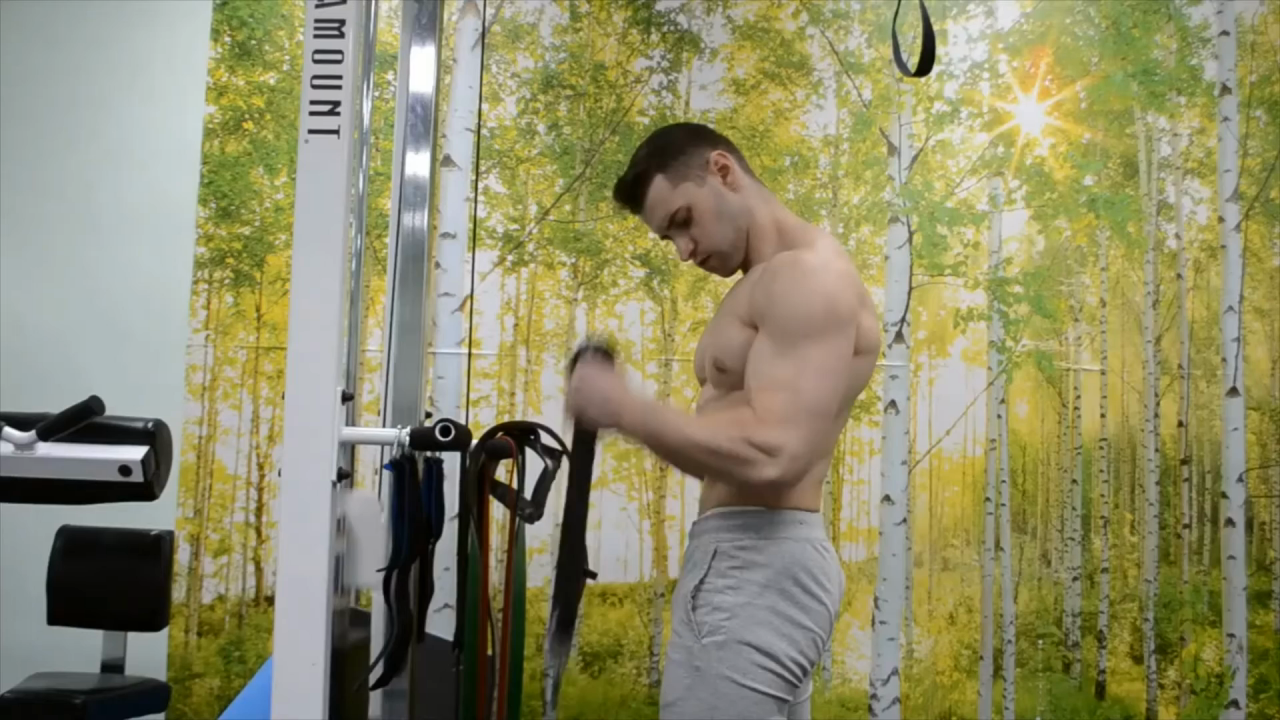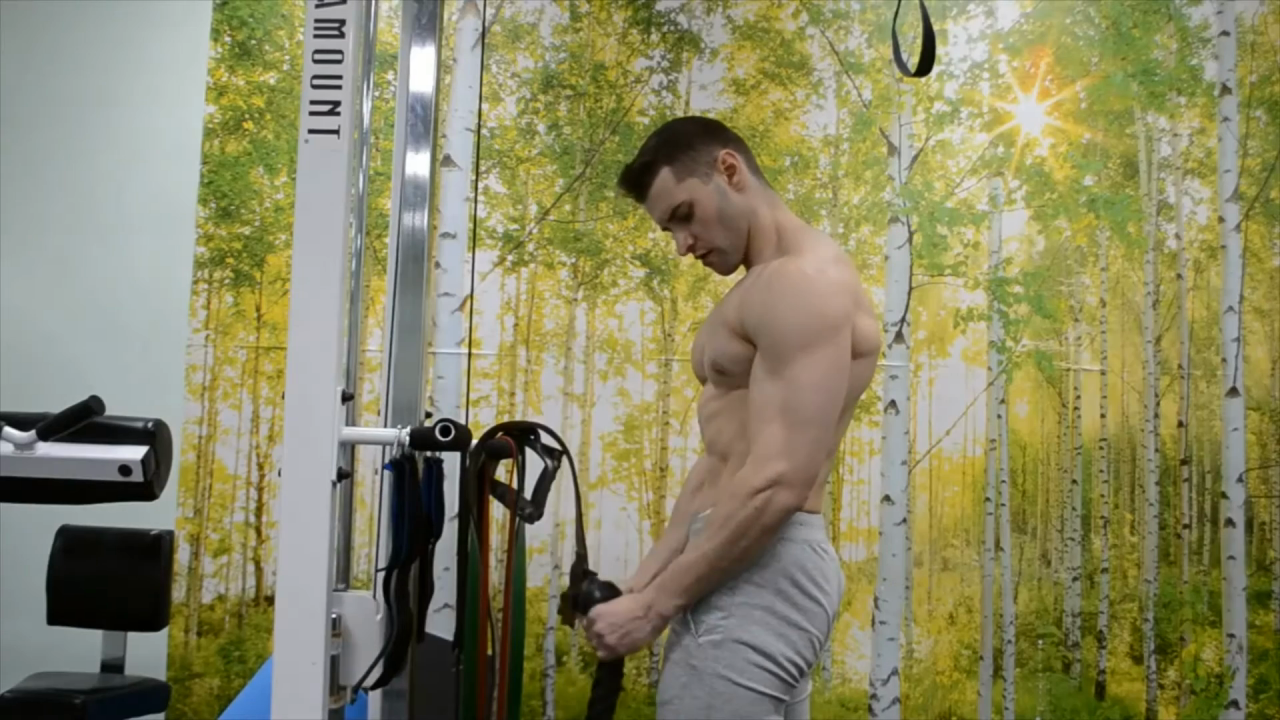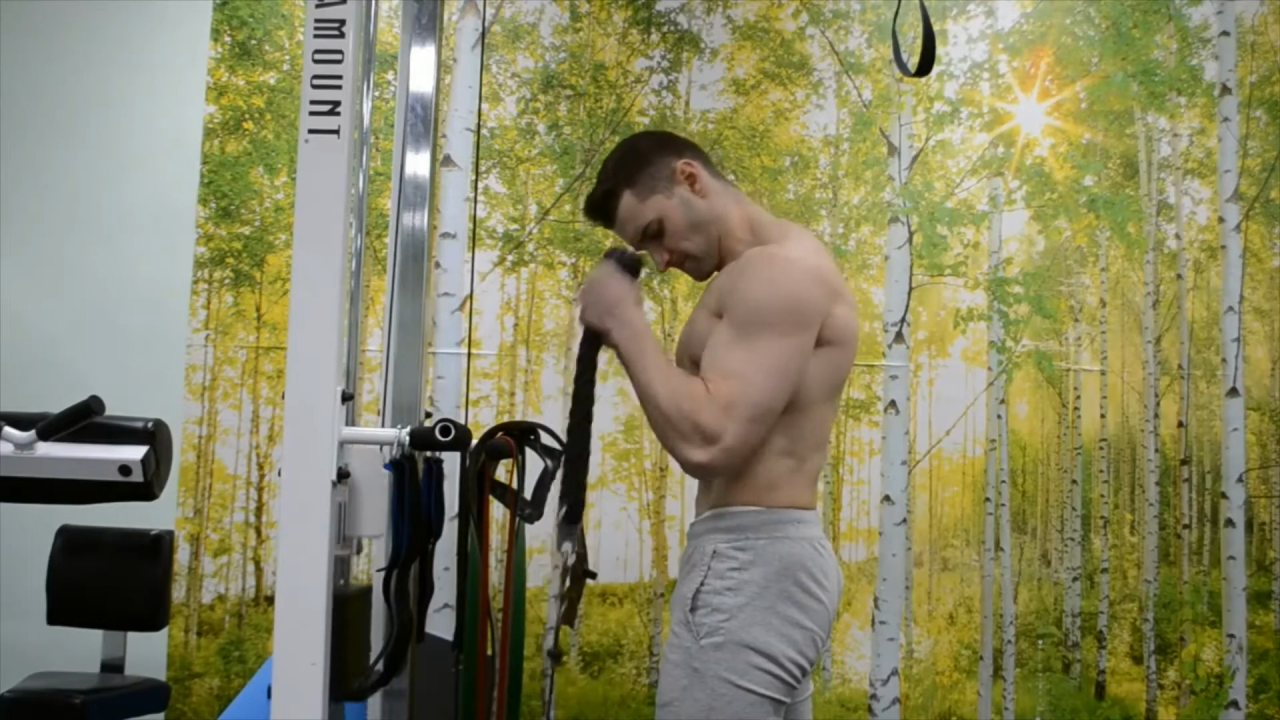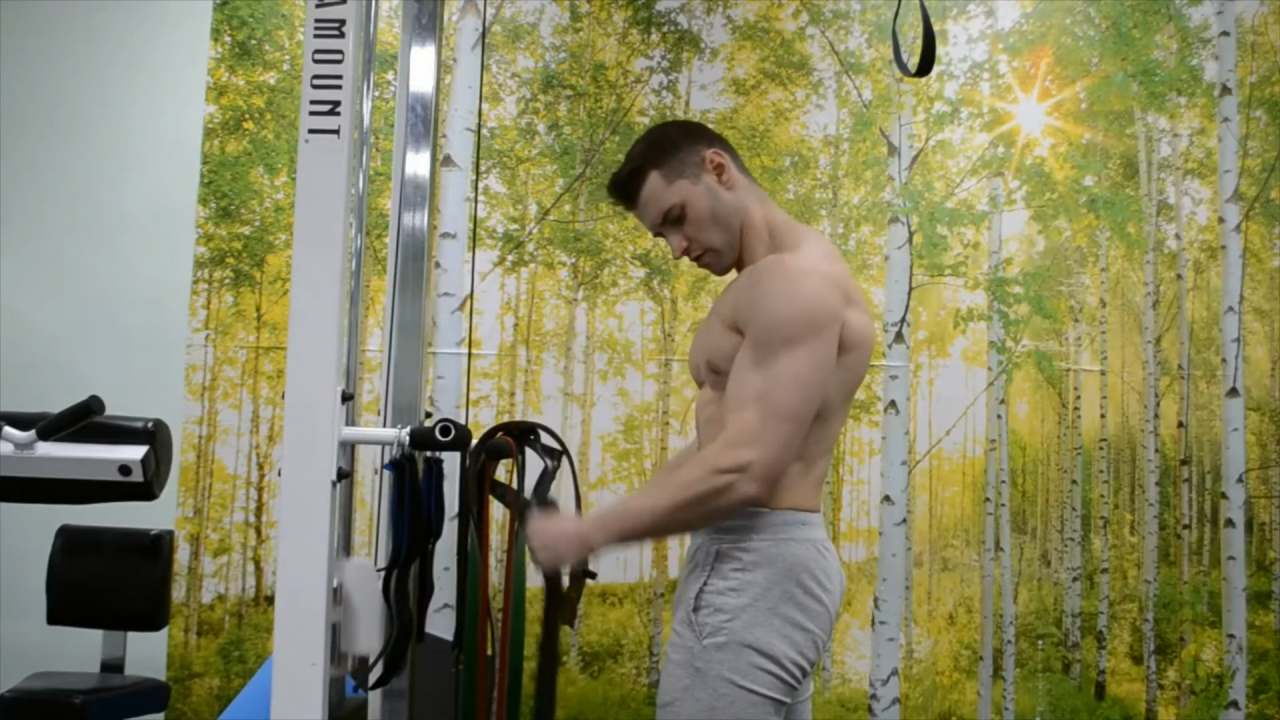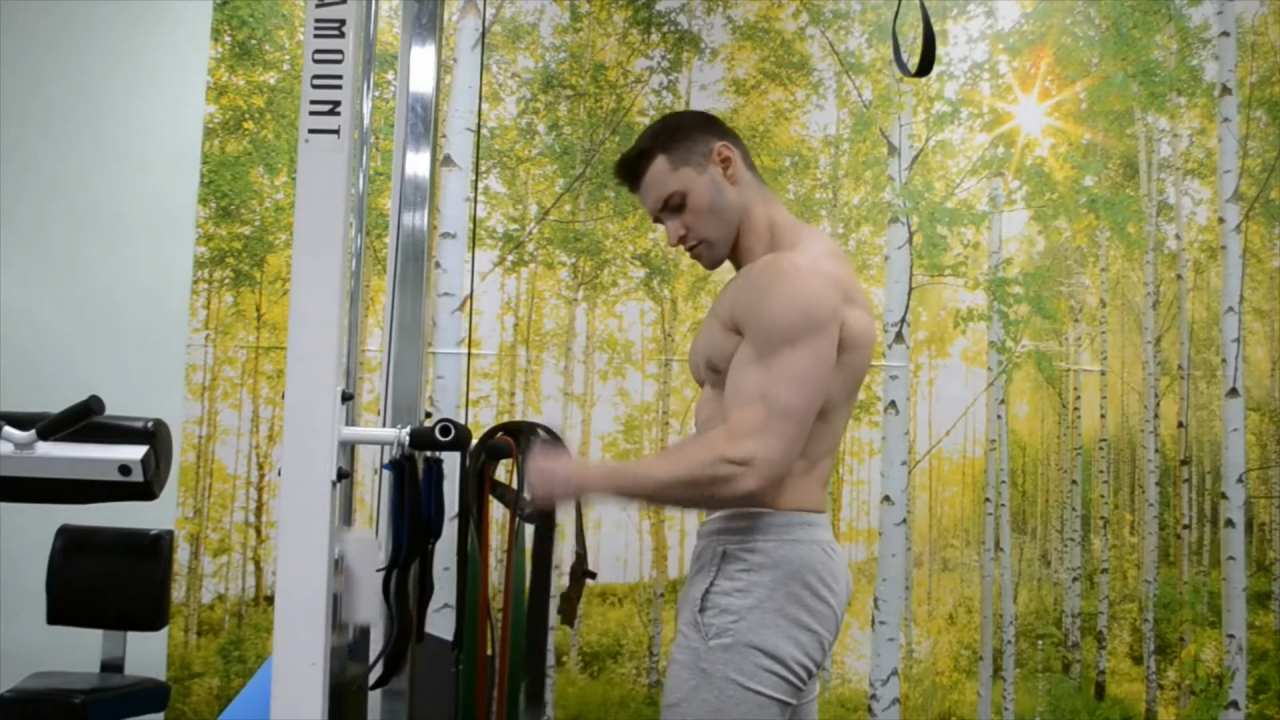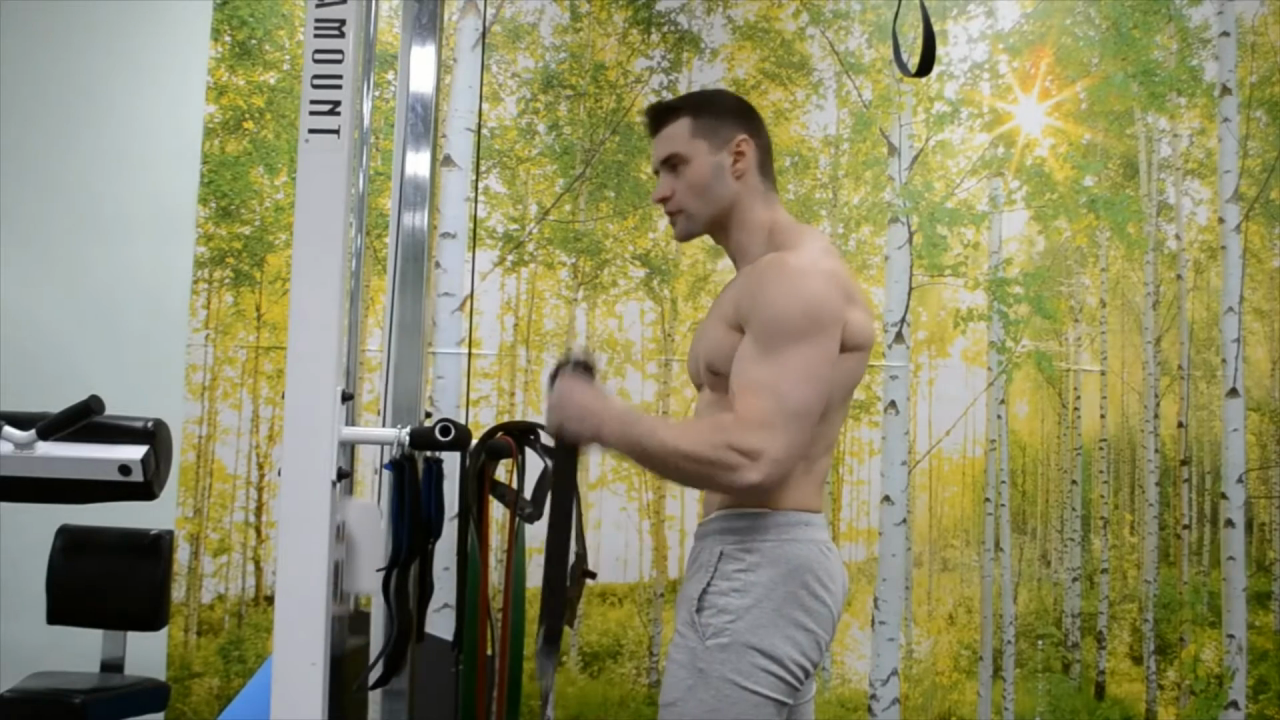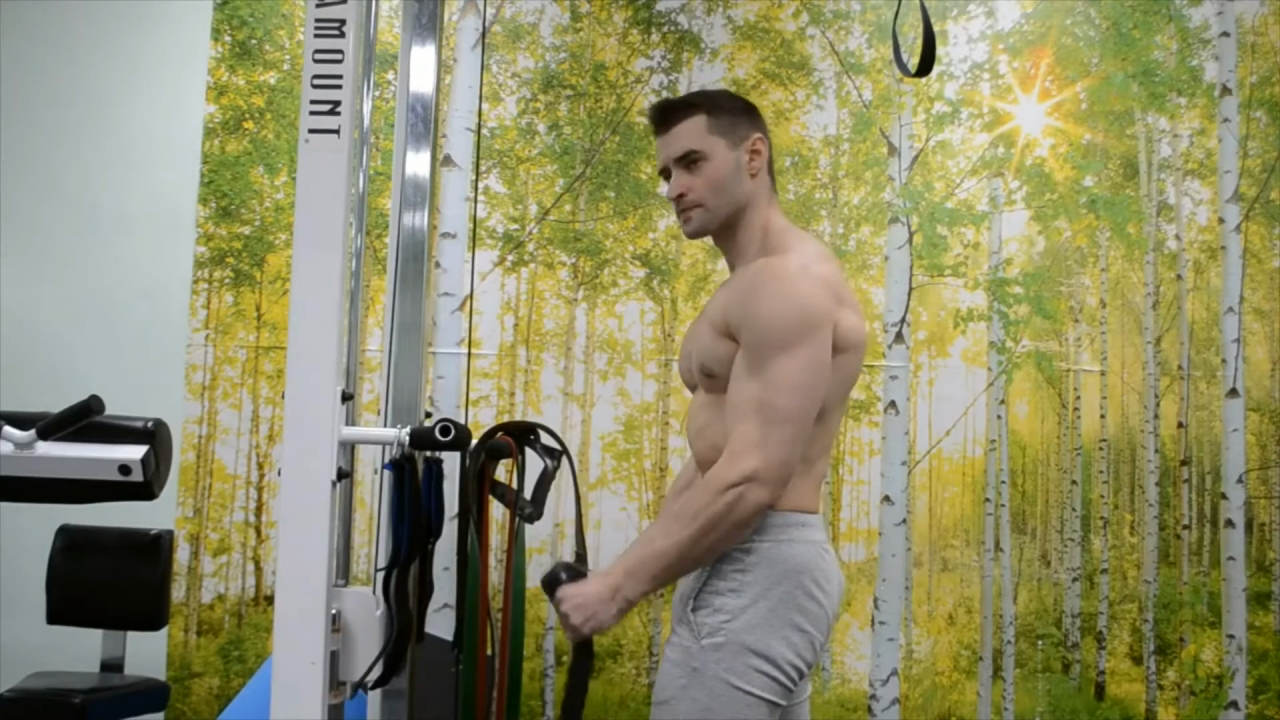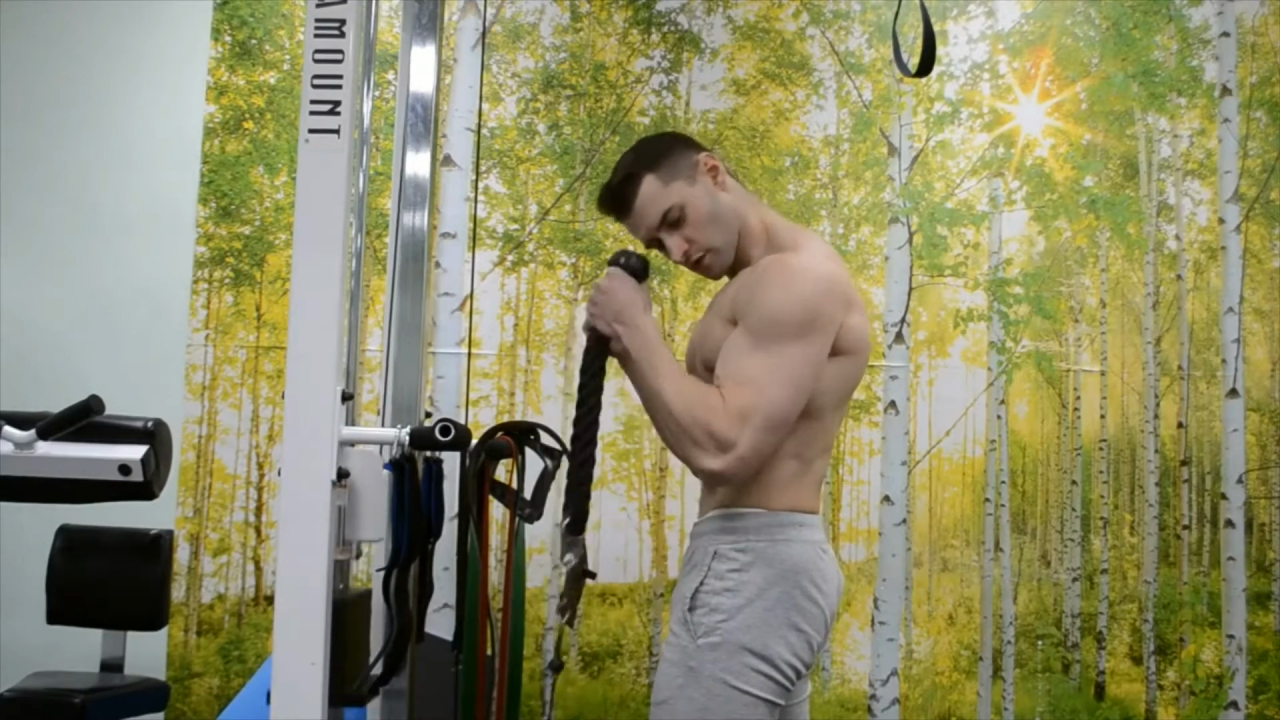
dt=0.7s
person 1, frame 1
left shoulder: (806, 274)
right shoulder: (769, 284)
left elbow: (770, 455)
left wrist: (623, 407)
right wrist: (636, 419)
left hip: (757, 567)
right hip: (756, 559)
person 1, frame 2
left shoulder: (803, 283)
right shoulder: (771, 287)
left elbow: (778, 481)
left wrist: (655, 603)
right wrist: (645, 578)
left hip: (755, 573)
right hip: (756, 568)
person 1, frame 3
left shoulder: (780, 270)
right shoulder: (764, 275)
left elbow: (708, 441)
right elbow: (707, 441)
left wrist: (626, 326)
right wrist: (628, 335)
left hip: (752, 565)
right hip: (761, 559)
person 1, frame 4
left shoulder: (794, 280)
right shoulder: (773, 284)
left elbow: (743, 470)
right elbow: (717, 449)
left wrist: (590, 531)
right wrist: (606, 524)
left hip: (755, 569)
right hip: (766, 563)
person 1, frame 5
left shoulder: (795, 275)
right shoulder: (777, 279)
left elbow: (745, 465)
right elbow: (724, 445)
left wrist: (586, 475)
right wrist: (605, 472)
left hip: (762, 570)
right hip: (770, 563)
person 1, frame 6
left shoulder: (796, 276)
right shoulder: (768, 282)
left elbow: (751, 458)
left wrist: (605, 419)
right wrist: (616, 422)
left hip: (757, 568)
right hip: (763, 563)
person 1, frame 7
left shoulder: (788, 279)
right shoulder: (755, 286)
left elbow: (752, 479)
left wrist: (618, 586)
right wrist: (628, 569)
left hip: (756, 573)
right hip: (763, 568)
person 1, frame 8
left shoulder: (797, 277)
right shoulder: (763, 286)
left elbow: (723, 448)
right elbow: (713, 448)
left wrist: (638, 329)
right wrist: (629, 346)
left hip: (751, 568)
right hip: (762, 563)
